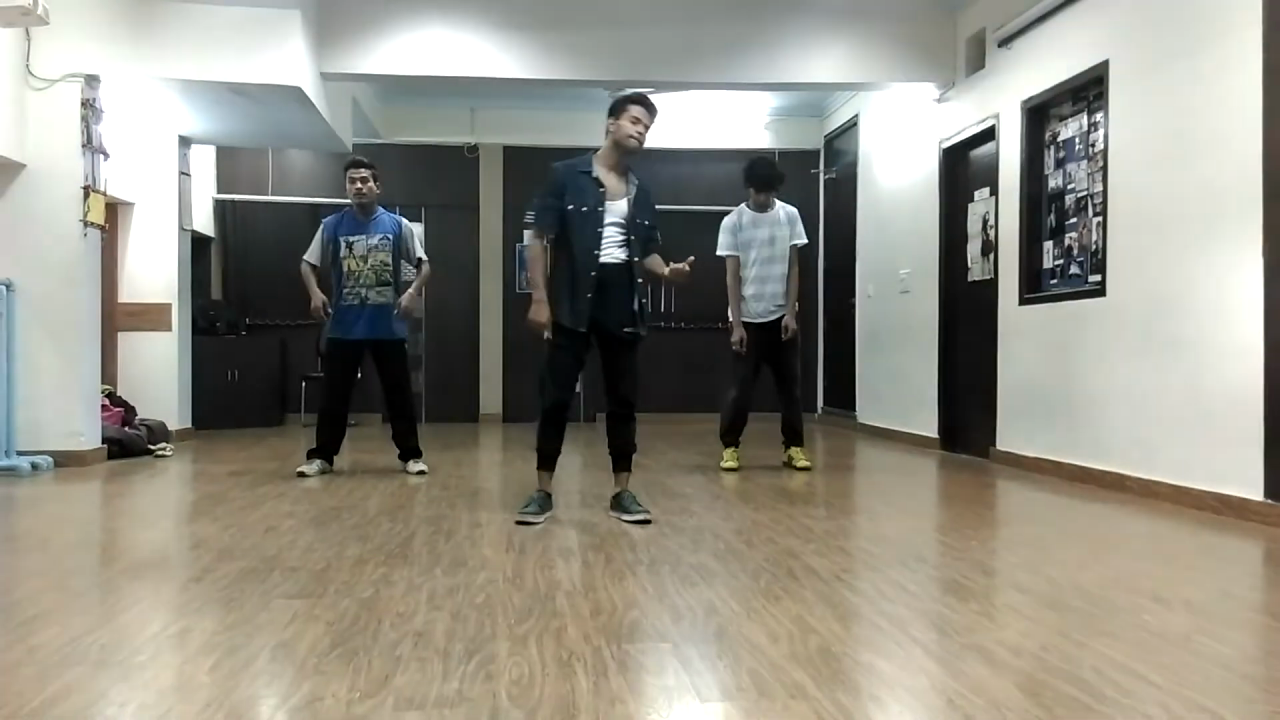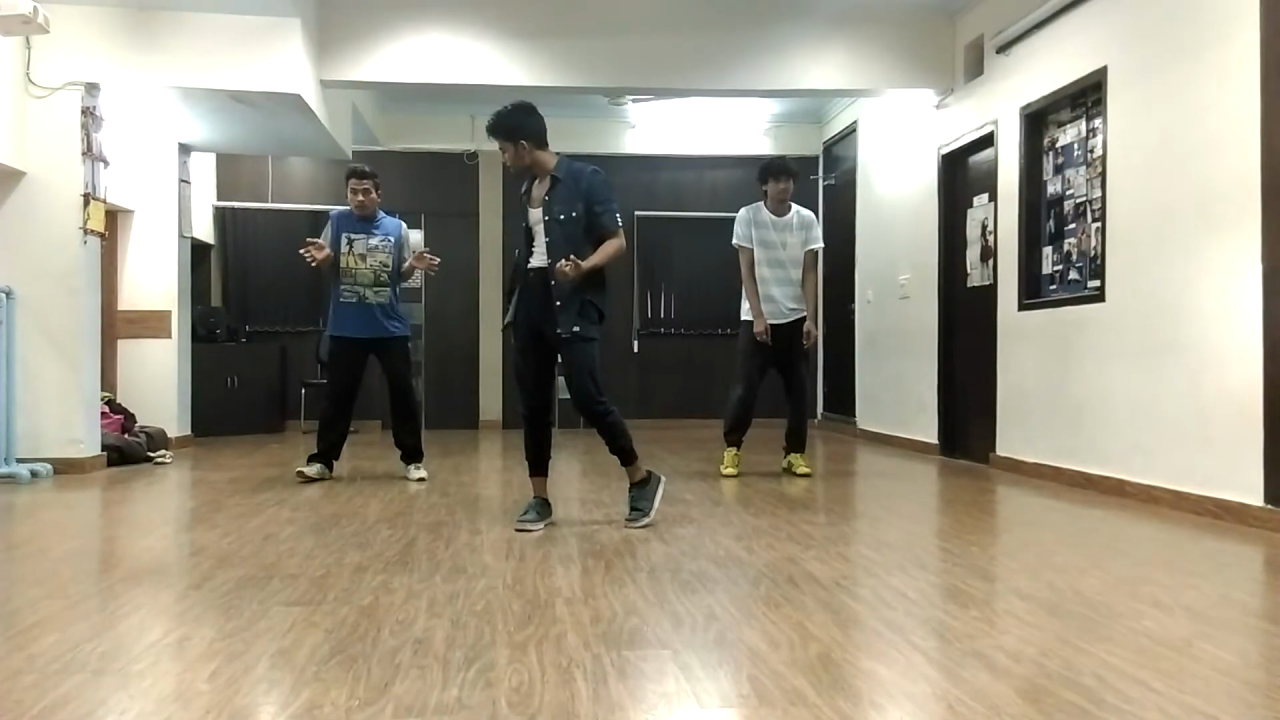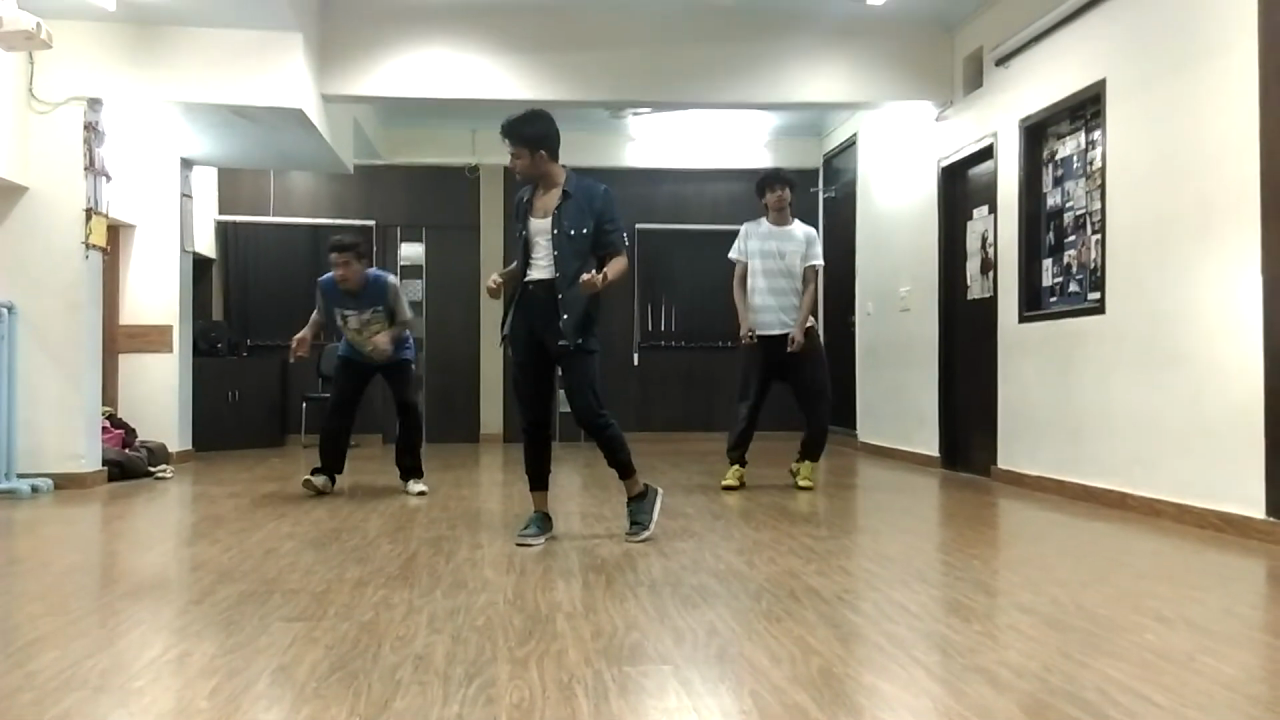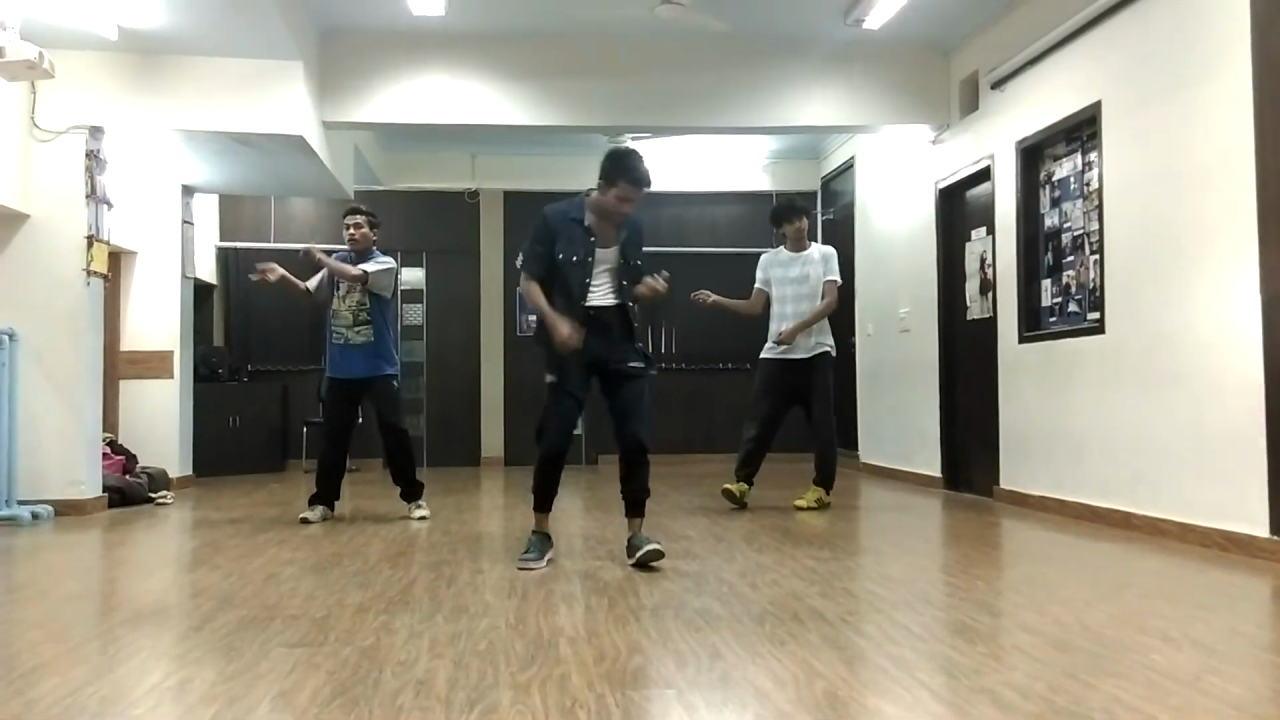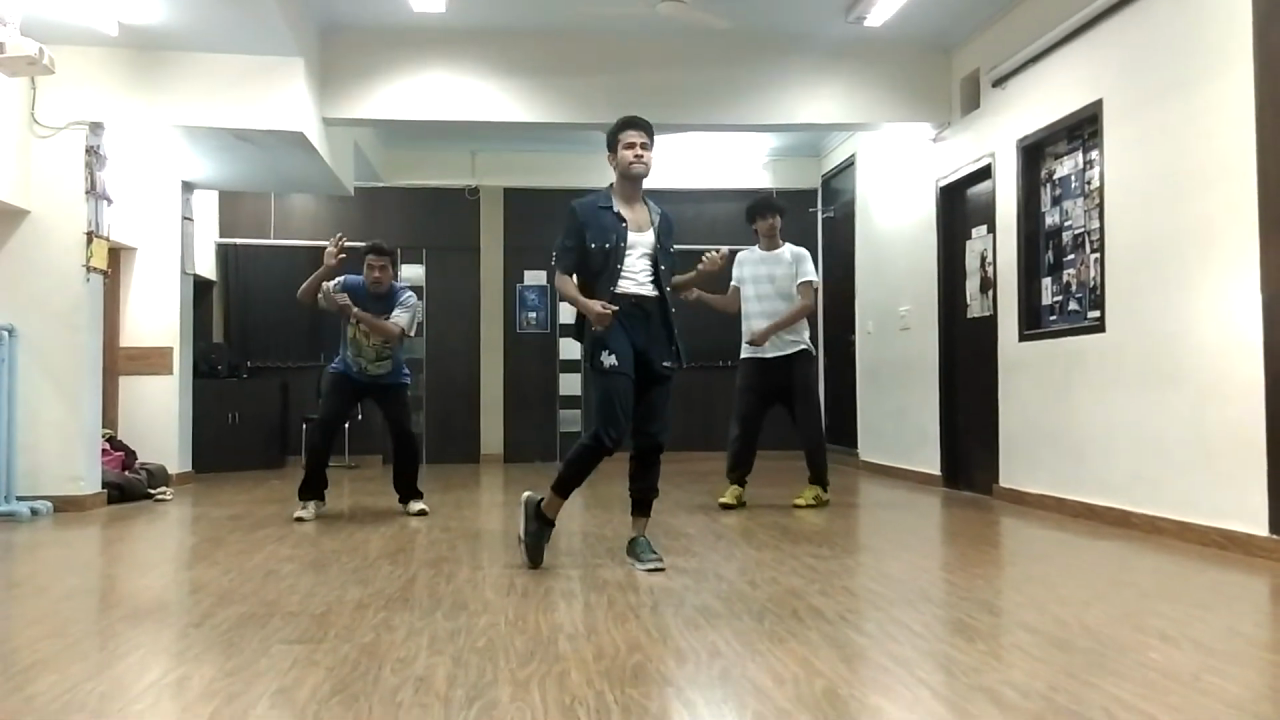
dt=1s
person 1, frame 1
left shoulder: (640, 191)
right shoulder: (567, 175)
left elbow: (647, 250)
right elbow: (539, 239)
left wrist: (667, 270)
right wrist: (538, 299)
left hip: (622, 298)
right hip: (575, 298)
left knee: (623, 398)
right knee: (556, 397)
left ankle: (622, 493)
right ankle: (542, 492)
person 1, frame 2
left shoulder: (585, 179)
right shoulder: (527, 190)
left elbow: (616, 240)
left wrist: (582, 267)
right wrist: (513, 298)
left hip: (572, 301)
right hip: (531, 300)
left knee: (587, 396)
right knee: (533, 403)
left ankle: (642, 479)
right ankle: (540, 499)
person 1, frame 3
left shoulder: (592, 195)
right shoulder: (523, 200)
left elbow: (619, 257)
left wrist: (601, 278)
right wrist: (503, 278)
left hip: (571, 314)
right hip: (527, 313)
left knee: (587, 410)
right knee: (533, 417)
left ankle: (640, 493)
right ankle: (541, 514)
person 1, frame 4
left shoulder: (632, 230)
right shoulder: (557, 219)
right elbow: (529, 280)
left wrist: (648, 290)
right wrist: (553, 321)
left hip: (619, 334)
right hip: (573, 334)
left knee: (635, 438)
right knee: (554, 437)
left ankle: (636, 534)
right ankle: (541, 534)
person 1, frame 5
left shoulder: (662, 219)
right shoulder: (587, 211)
right elbow: (562, 276)
left wrist: (698, 274)
right wrist: (584, 305)
left hip: (655, 326)
right hip: (610, 323)
left knee: (651, 437)
right knee: (608, 431)
left ankle: (639, 535)
right ankle: (542, 509)
person 2, frame 1
left shoulder: (790, 215)
right shoulder: (733, 222)
left elbow: (794, 267)
right elbow: (732, 277)
left wrist: (790, 312)
right wrist: (736, 325)
left hip: (781, 316)
right hip: (748, 318)
left knee: (790, 384)
right knee: (740, 387)
left ankle: (793, 447)
right ankle: (730, 447)
person 2, frame 2
left shoulder: (806, 219)
right shoulder: (747, 217)
left elbow: (809, 273)
right elbow: (747, 271)
left wrist: (810, 319)
right wrist: (758, 316)
left hip: (794, 319)
right hip: (756, 319)
left knee: (799, 389)
right knee: (745, 387)
left ankle: (795, 453)
right ankle: (731, 450)
person 2, frame 3
left shoulder: (807, 234)
right shoulder: (748, 232)
left elbow: (811, 286)
right elbow: (739, 281)
left wrist: (800, 328)
right wrist: (743, 319)
left hip: (798, 330)
right hip: (760, 331)
left knee: (818, 397)
right knee: (750, 400)
left ankle: (805, 461)
right ankle: (736, 465)
person 2, frame 4
left shoulder: (825, 254)
right shoulder: (769, 260)
left elbow: (830, 302)
right elbow: (755, 306)
left wrist: (796, 329)
right wrist: (717, 301)
left hip: (816, 353)
right hip: (776, 354)
left knee: (822, 423)
right knee: (759, 420)
left ankle: (822, 487)
right ankle: (742, 483)
person 2, frame 5
left shoulder: (798, 255)
right shoulder: (743, 258)
left elbow: (808, 303)
right elbow: (731, 304)
left wrist: (769, 329)
right wrist: (698, 295)
left hip: (795, 351)
right hip: (755, 355)
left knee: (808, 420)
right knee: (743, 421)
left ankle: (818, 486)
right ankle: (736, 485)
person 3, frame 1
left shoulder: (397, 225)
right shoulder: (332, 225)
left elbow: (421, 264)
right elbow: (309, 263)
left wrist: (411, 293)
right wrist: (315, 294)
left hip: (388, 326)
right hip: (343, 326)
left knee: (399, 393)
right knee: (334, 394)
left ankle: (411, 455)
right ankle: (322, 456)
person 3, frame 2
left shoulder: (396, 228)
right shoulder: (337, 220)
left elbow: (402, 274)
right elbow: (327, 262)
left wrist: (414, 265)
right wrist: (322, 257)
left hip: (390, 325)
right hip: (346, 327)
left knee: (402, 389)
right knee: (339, 392)
left ankle: (413, 460)
right ankle: (323, 461)
person 3, frame 3
left shoulder: (386, 284)
right shoulder: (326, 286)
left elbow: (405, 321)
right elbow: (321, 316)
left wrist: (388, 336)
right wrist: (307, 333)
left hip: (395, 352)
right hip: (354, 353)
left knee: (407, 406)
right knee: (338, 408)
left ankle: (412, 474)
right ankle: (326, 473)
person 3, frame 4
left shoulder: (385, 265)
right shoulder: (336, 262)
left elbow: (354, 276)
right elbow: (311, 291)
left wrist: (320, 258)
right wrist: (282, 275)
left hip: (379, 367)
right hip: (340, 368)
left knee: (393, 429)
right knee: (333, 434)
left ankle: (414, 497)
right ankle: (323, 502)
person 3, frame 5
left shoulder: (406, 298)
right shoulder: (348, 285)
left elbow: (392, 333)
right elbow: (304, 296)
left wrist: (355, 311)
right wrist: (326, 269)
left hip: (390, 378)
right hip: (347, 373)
left knee: (403, 432)
right knee: (323, 426)
left ankle: (410, 496)
right ankle: (312, 497)
